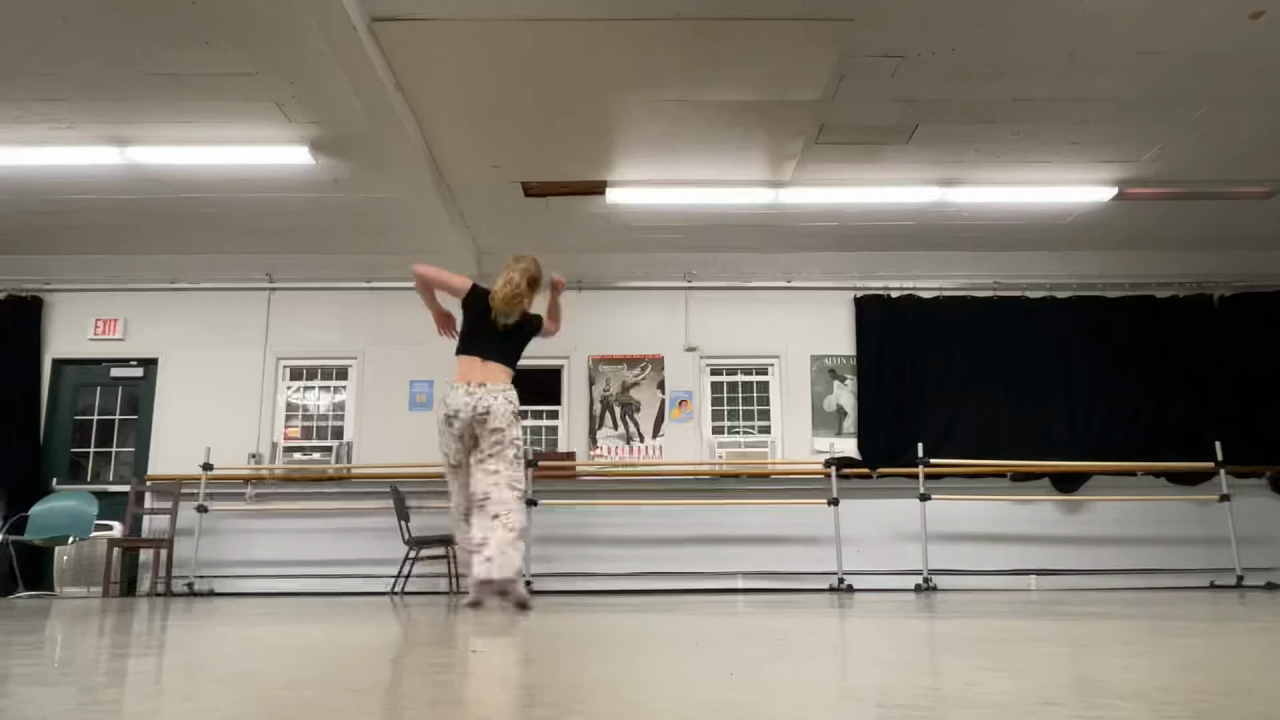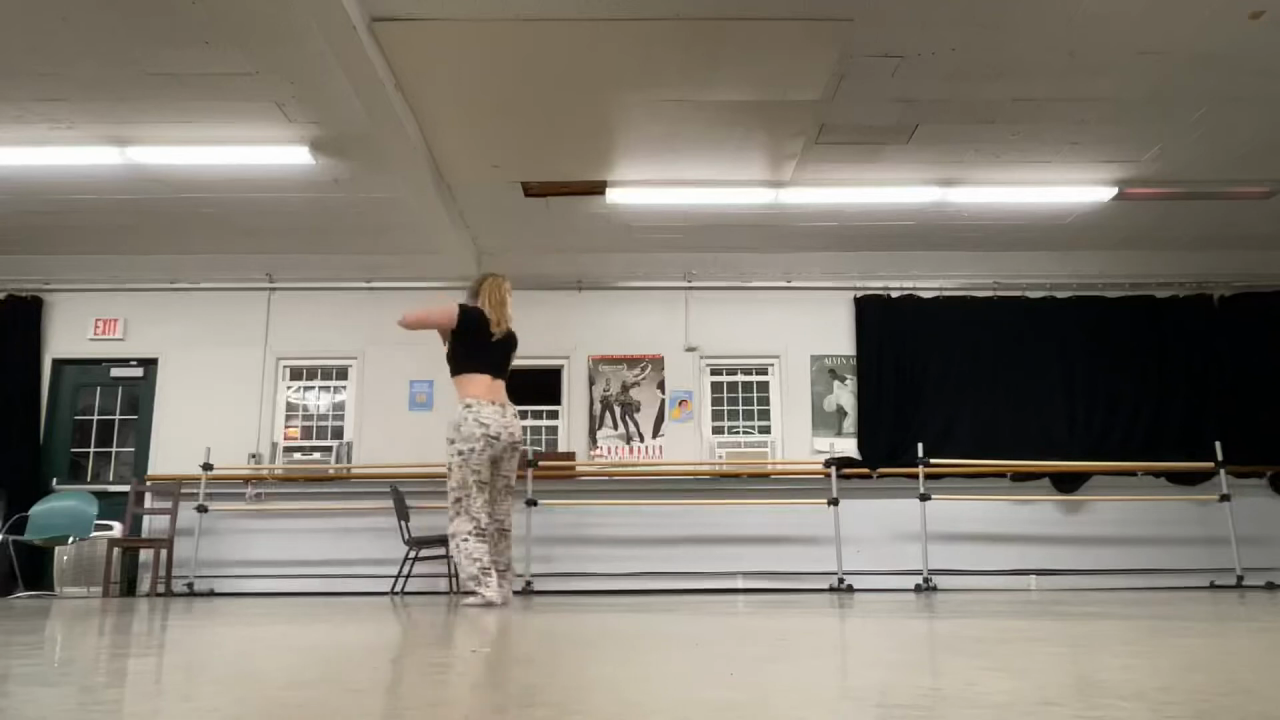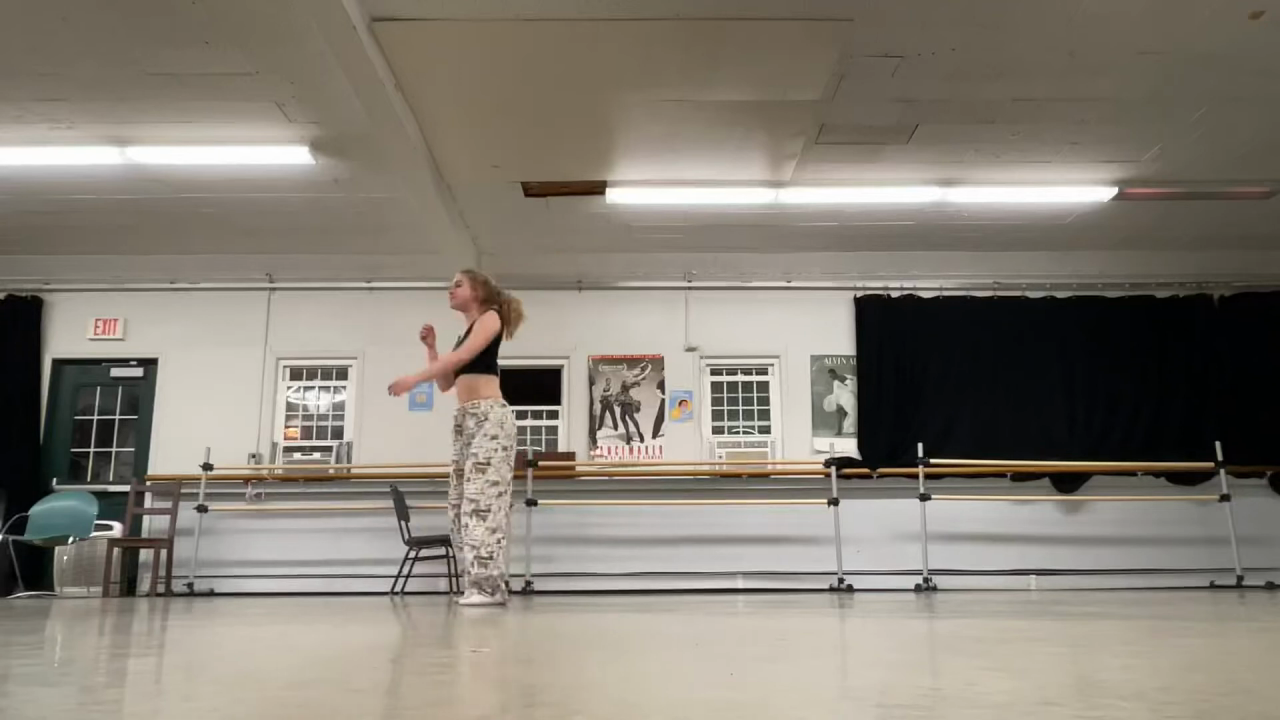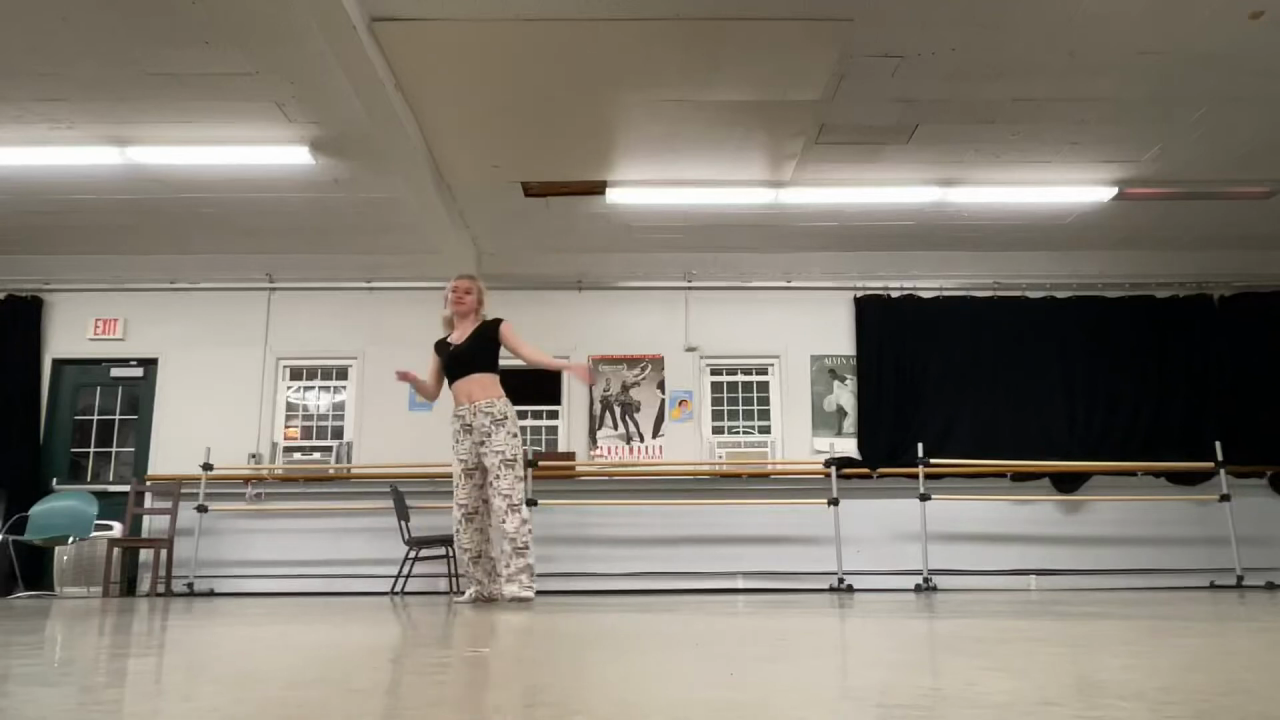
dt=0.3s
person 1, frame 1
left shoulder: (477, 297)
right shoulder: (530, 321)
left elbow: (420, 272)
right elbow: (554, 326)
left wrist: (438, 312)
right wrist: (556, 295)
left hip: (459, 400)
right hip: (498, 402)
left knee: (467, 496)
right knee: (502, 492)
left ankle: (483, 581)
right ankle: (499, 572)
person 1, frame 2
left shoulder: (466, 315)
right shoulder: (509, 337)
left elbow: (406, 320)
left wrist: (446, 333)
left hip: (472, 417)
right hip: (506, 418)
left knee: (464, 508)
right knee: (495, 510)
left ankle: (483, 586)
right ankle: (499, 584)
person 1, frame 3
left shoulder: (490, 317)
right shoulder: (468, 332)
left elbow: (462, 355)
right elbow: (446, 384)
left wrist: (414, 378)
right wrist: (431, 347)
left hip: (489, 417)
right hip: (466, 420)
left knee: (484, 503)
right knee: (460, 506)
left ankle: (489, 586)
right ankle: (485, 584)
person 1, frame 4
left shoulder: (493, 328)
right shoulder: (443, 346)
left elbow: (531, 356)
right elbow: (432, 392)
left wrist: (568, 365)
right wrist: (412, 379)
left hip: (497, 418)
right hip: (462, 425)
left knee: (507, 500)
right knee: (467, 509)
left ankle: (519, 579)
right ankle: (485, 584)
